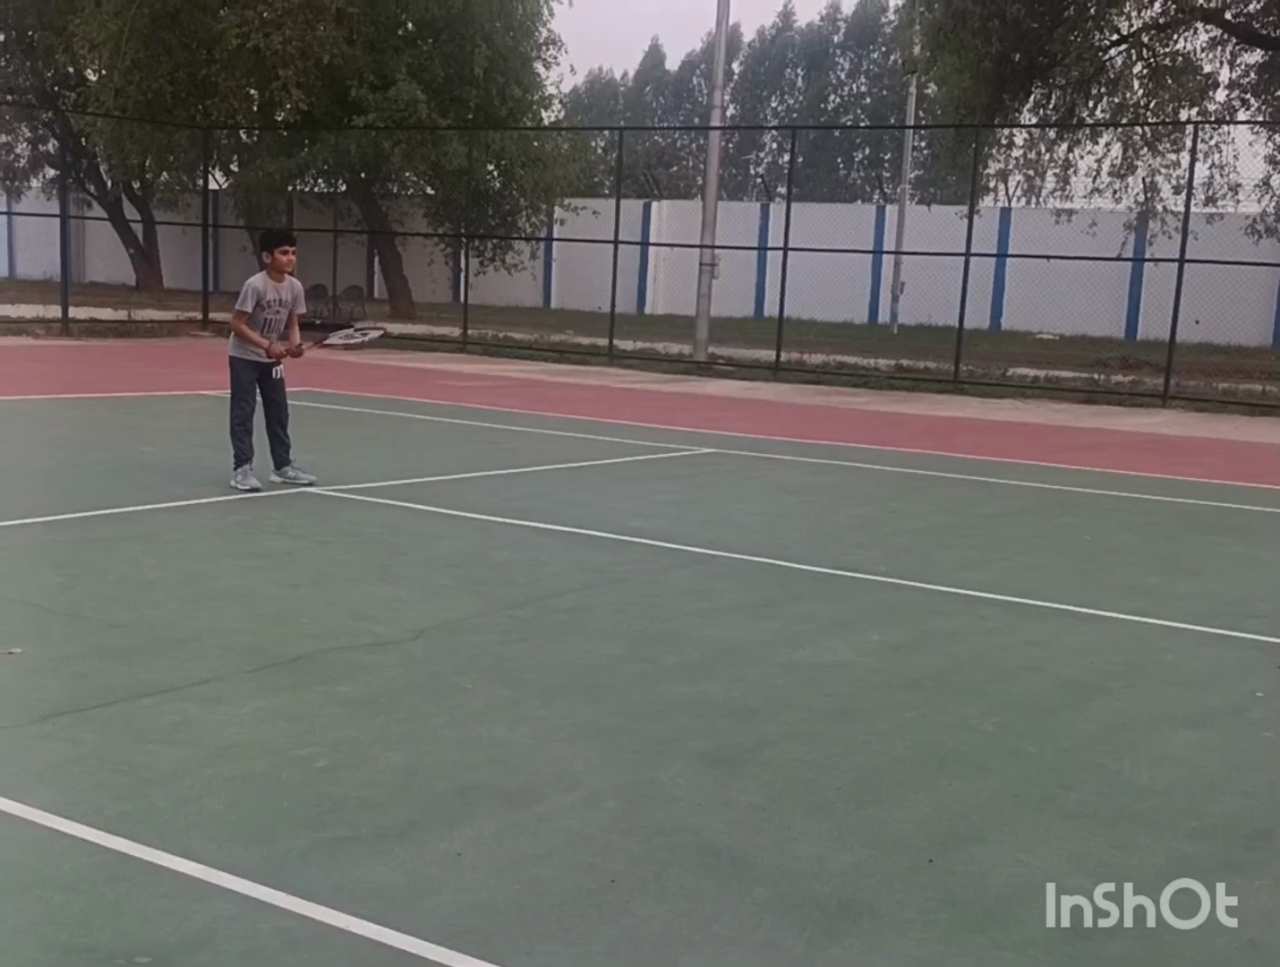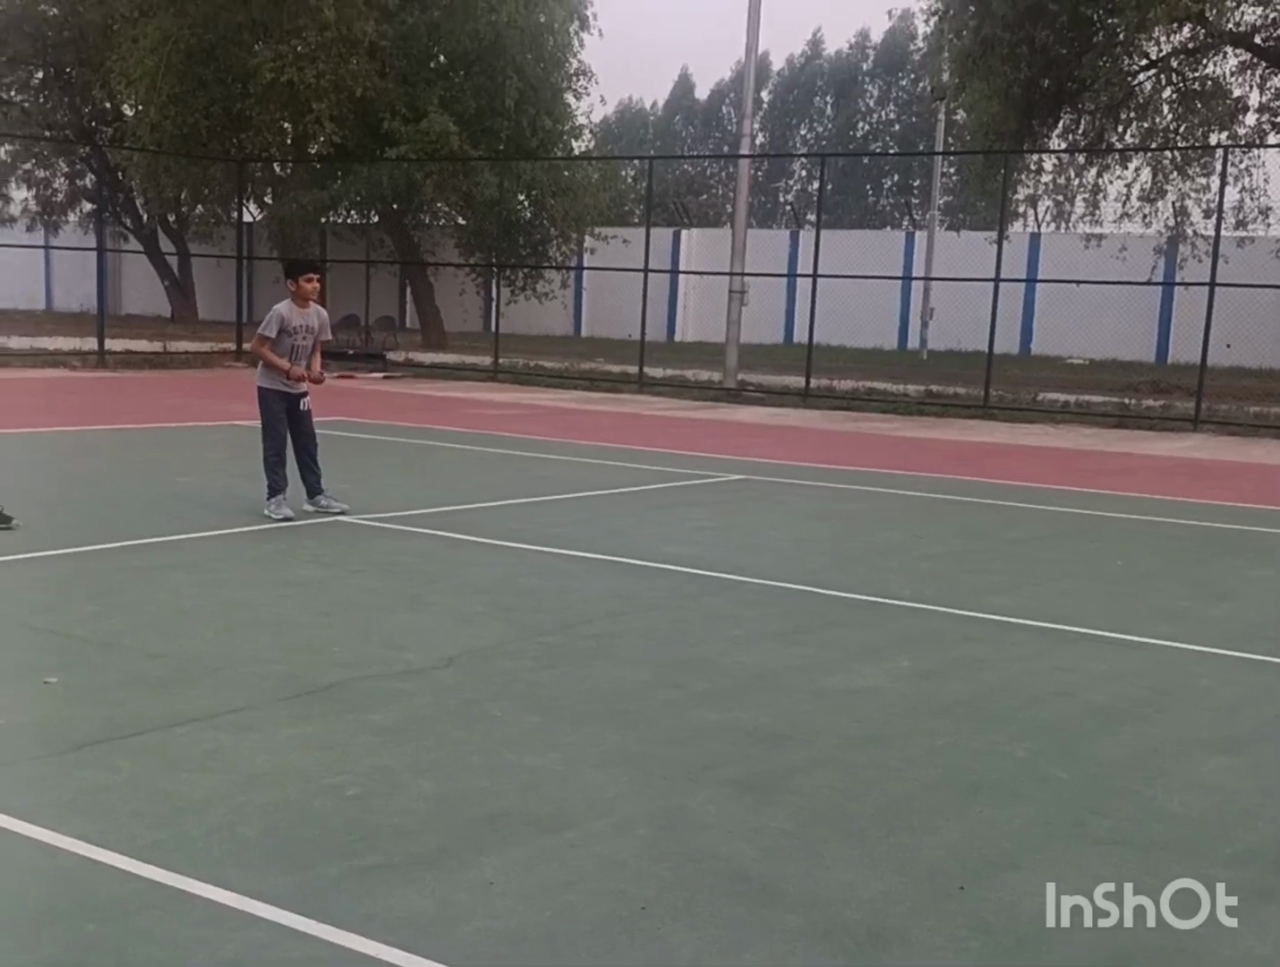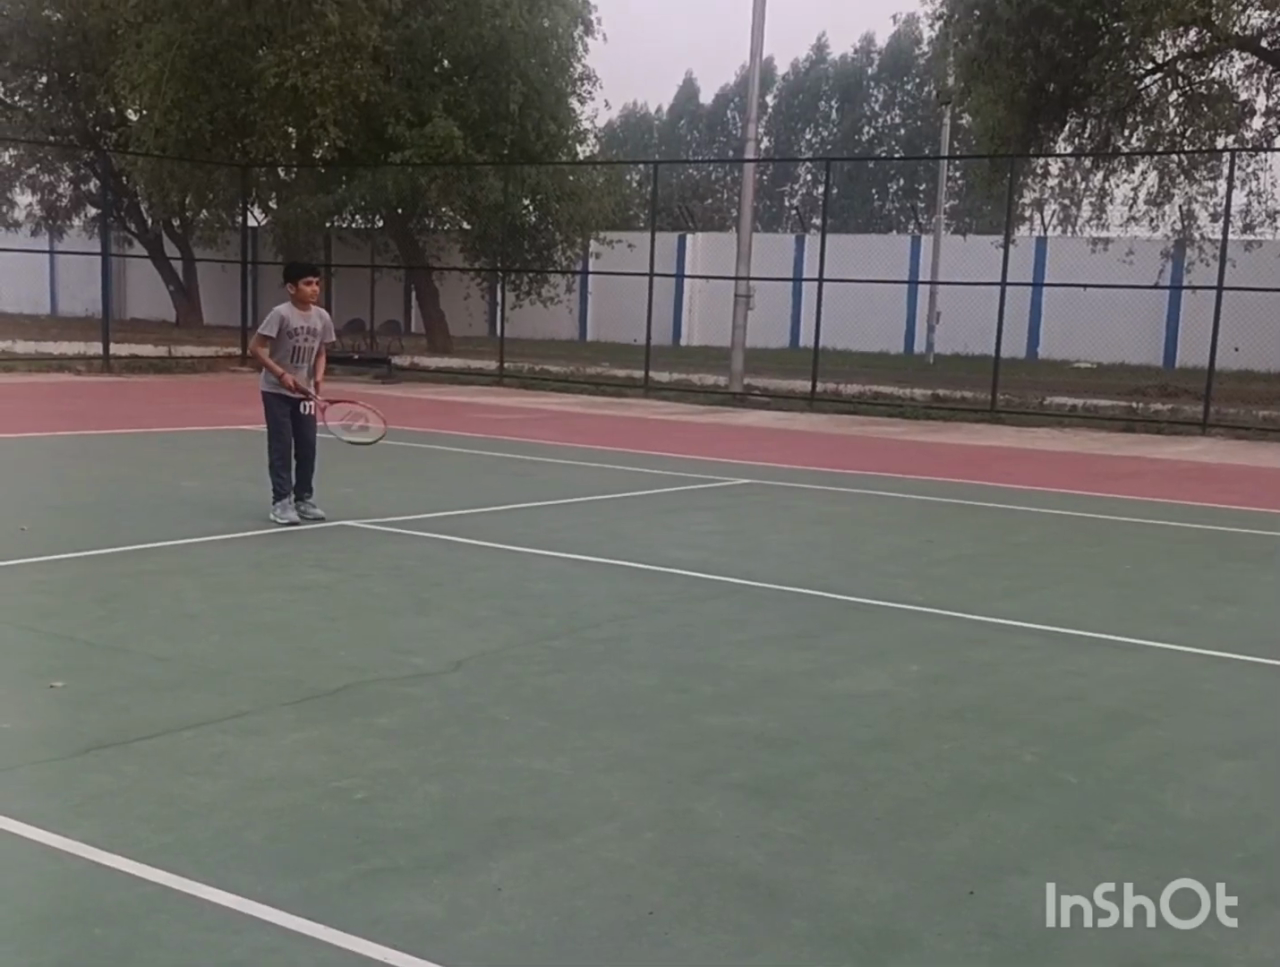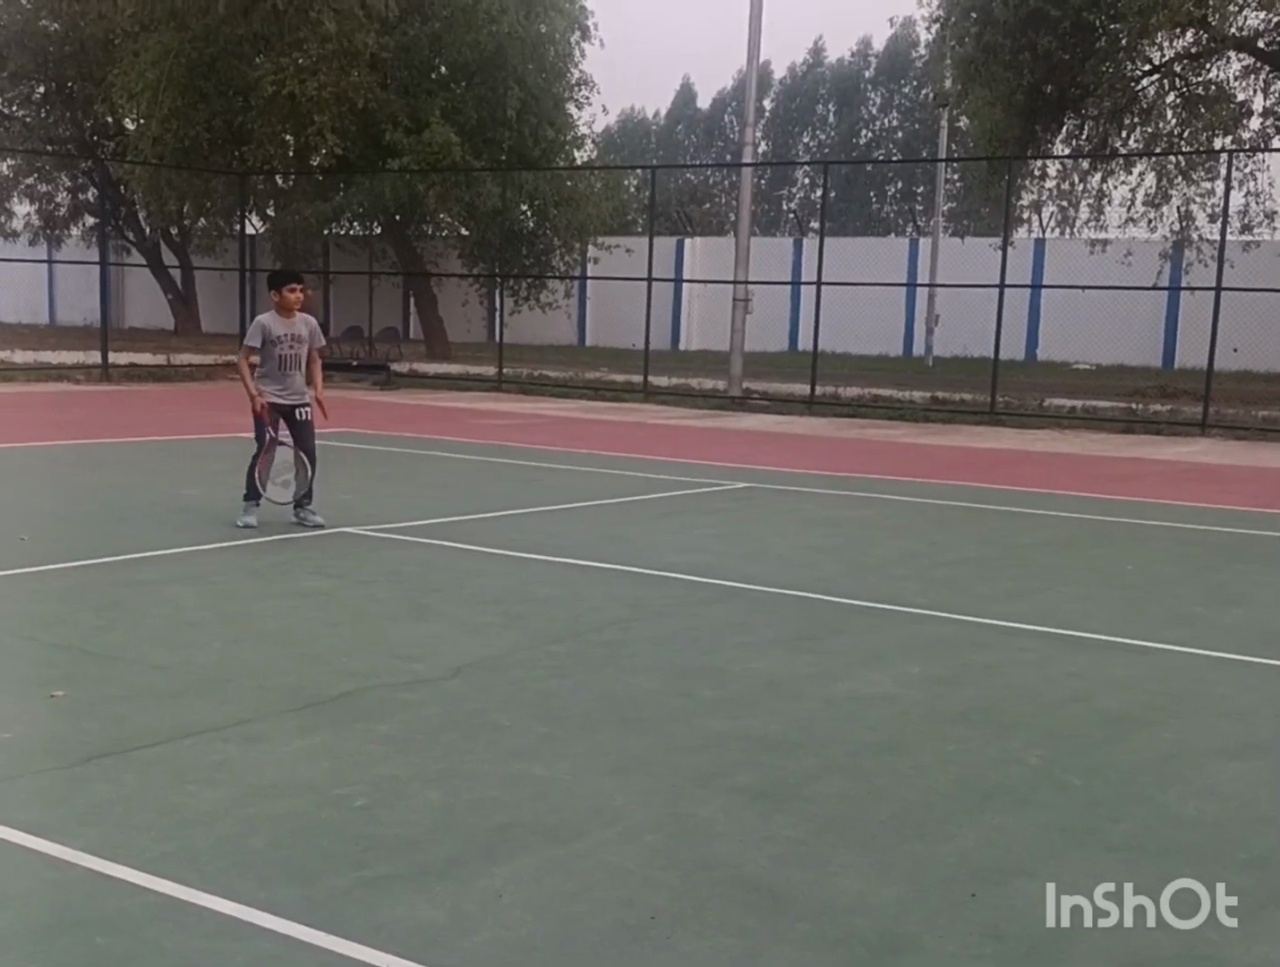
dt=0.3s
person 1, frame 1
left shoulder: (295, 287)
right shoulder: (255, 285)
right elbow: (236, 323)
left wrist: (294, 344)
right wrist: (267, 345)
left hip: (272, 359)
right hip: (244, 356)
left knee: (279, 412)
right knee: (243, 412)
left ankle: (283, 466)
right ankle: (242, 469)
person 1, frame 2
left shoulder: (320, 315)
right shoulder: (280, 312)
right elbow: (257, 347)
left wrist: (315, 370)
right wrist: (288, 368)
left hip: (299, 389)
right hip: (272, 387)
left knee: (307, 442)
right knee: (276, 443)
left ankle: (315, 495)
right ankle: (275, 498)
person 1, frame 3
left shoulder: (323, 317)
right shoulder: (280, 314)
right elbow: (256, 347)
left wrist: (318, 378)
right wrist: (281, 374)
left hip: (304, 393)
right hip: (276, 391)
left knee: (307, 447)
right knee: (281, 446)
left ankle: (303, 499)
right ankle: (281, 502)
person 1, frame 4
left shoulder: (309, 323)
right shoulder: (263, 323)
left elbow: (314, 360)
right elbow: (243, 360)
left wrist: (318, 390)
right wrist: (254, 395)
left hip: (299, 399)
right hip: (267, 399)
left knee: (307, 452)
right knee: (265, 451)
left ankle: (303, 506)
right ankle: (251, 504)
